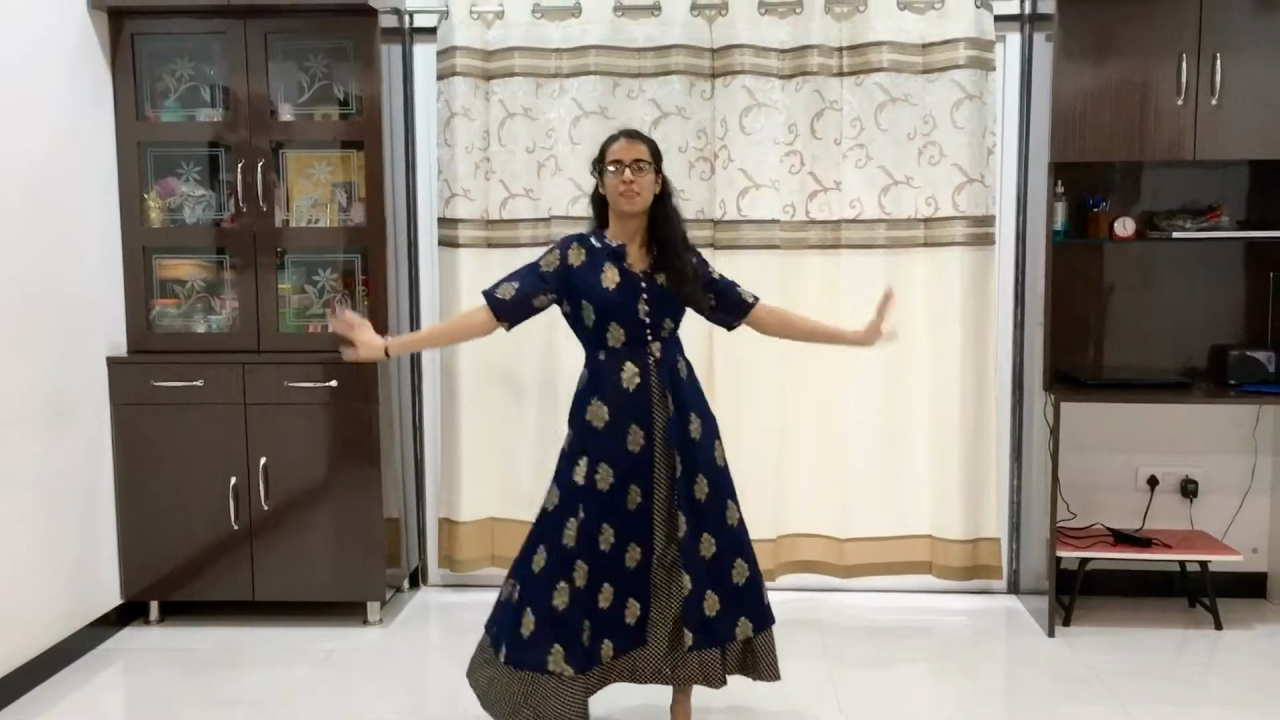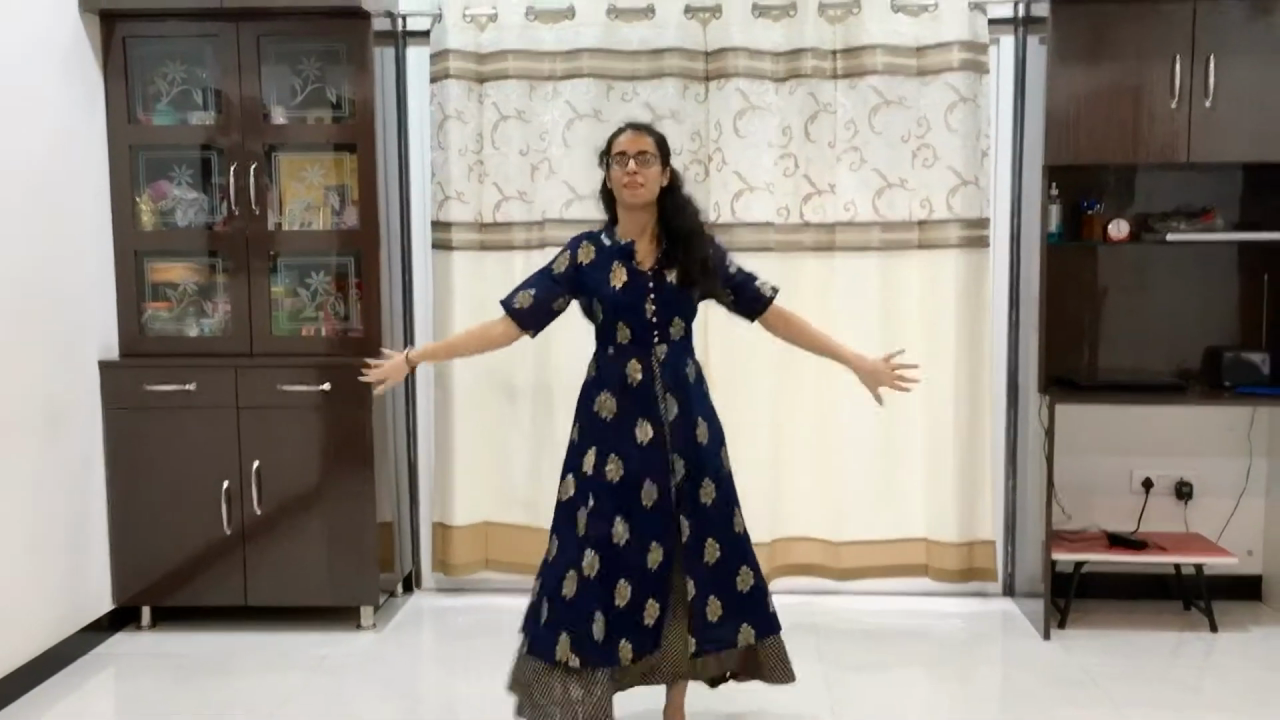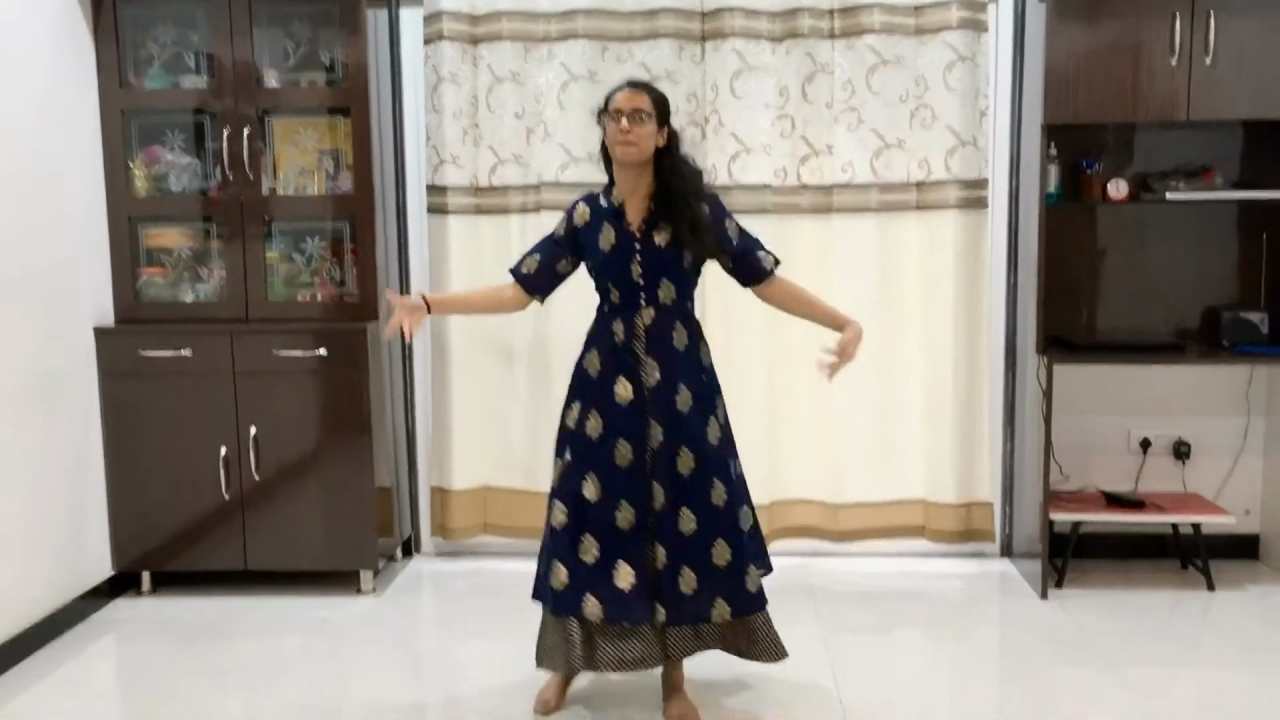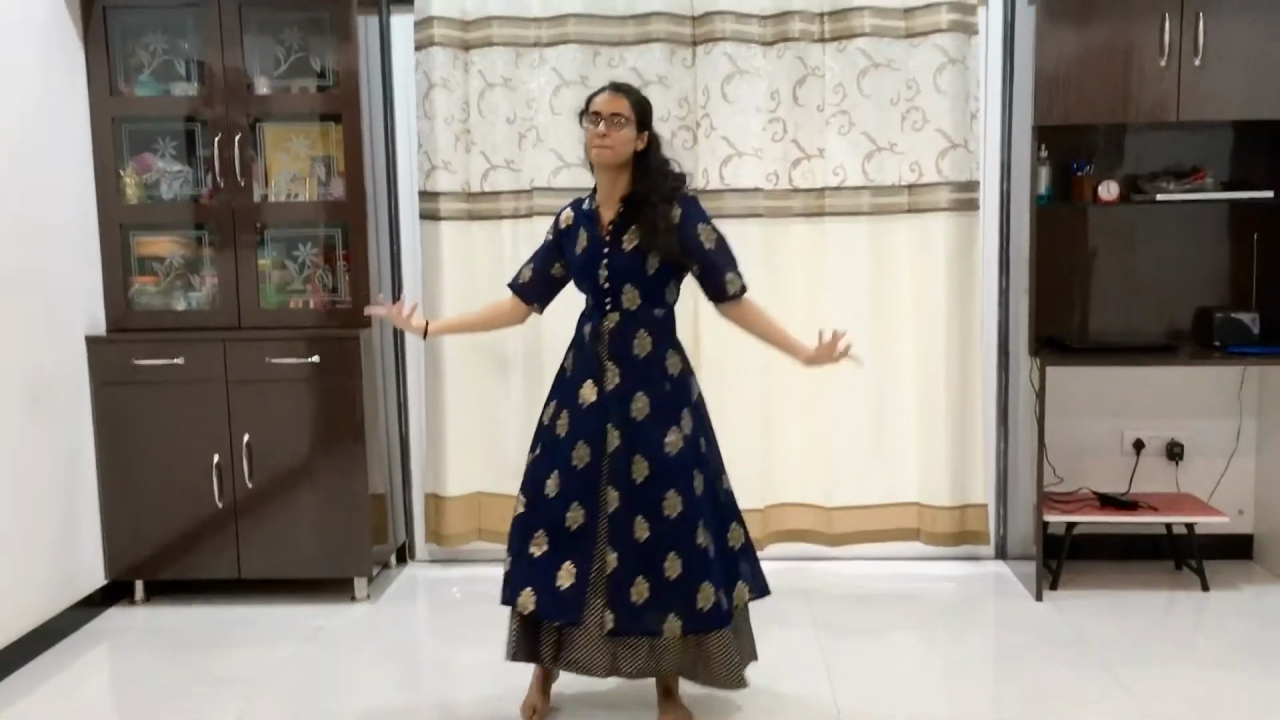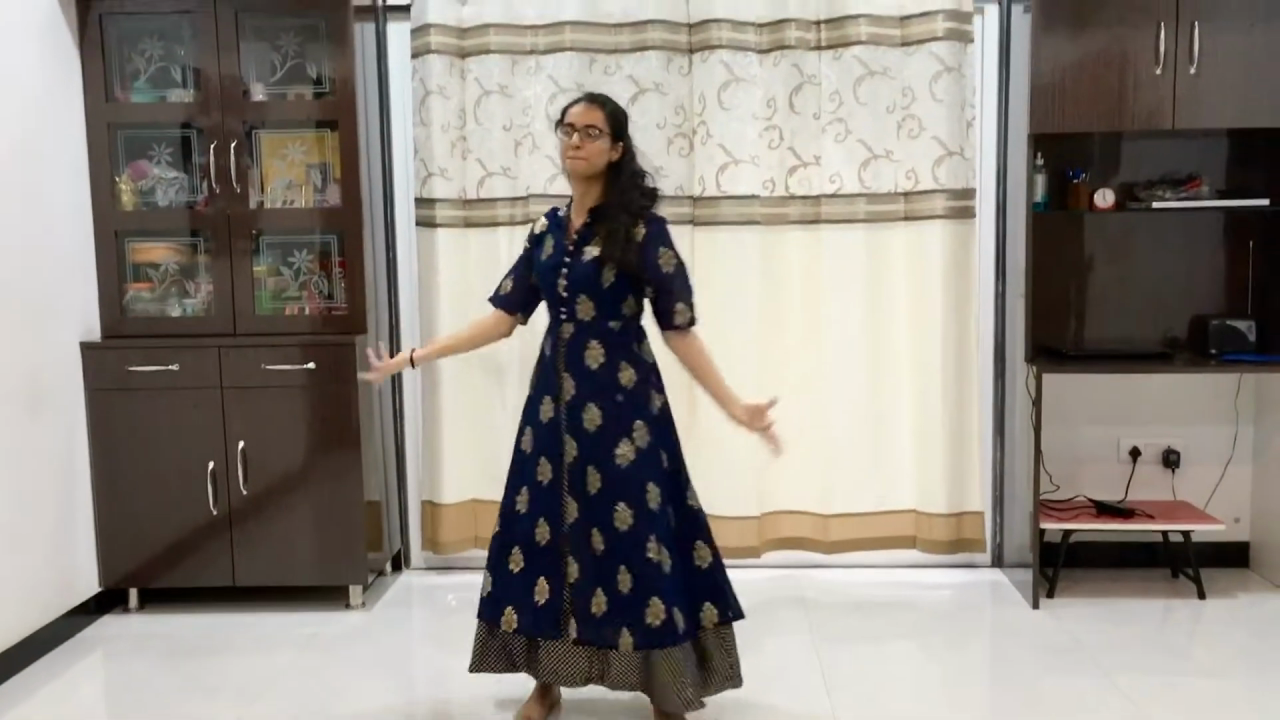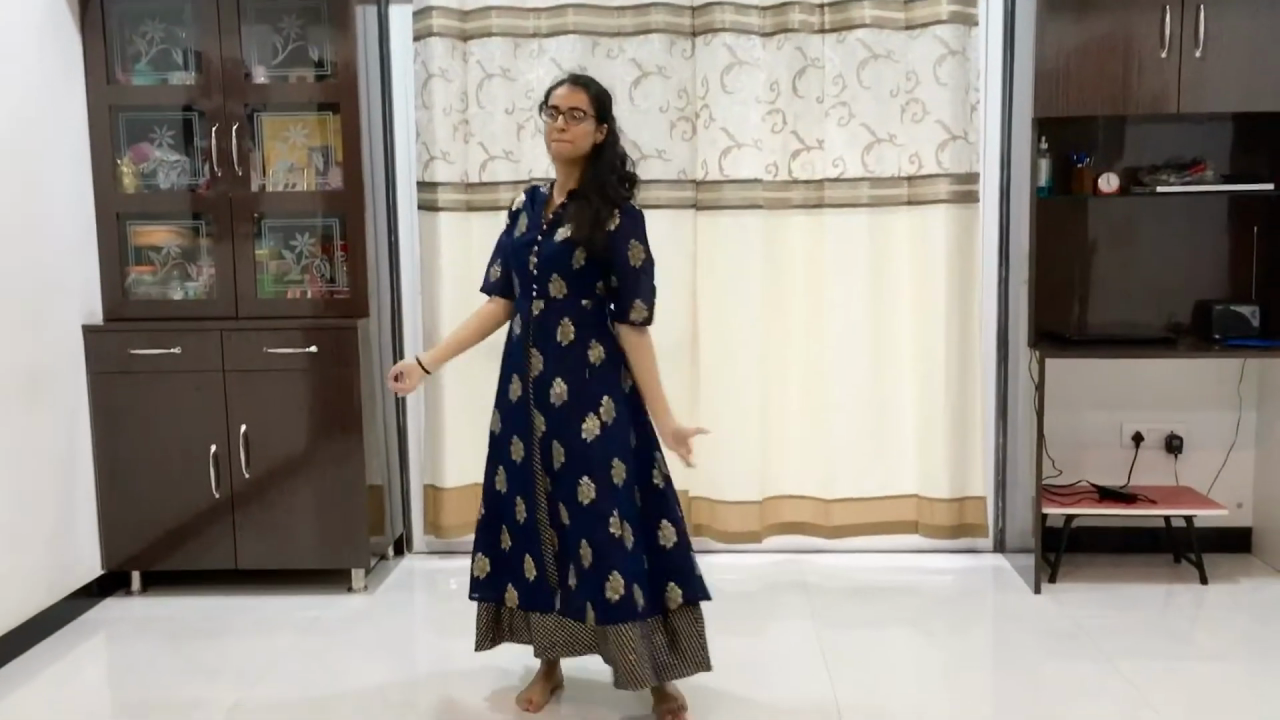
dt=0.2s
person 1, frame 1
left shoulder: (681, 258)
right shoulder: (572, 257)
left elbow: (755, 314)
right elbow: (487, 315)
left wrist: (853, 336)
right wrist: (393, 344)
left hip: (682, 419)
right hip: (607, 423)
left knee: (699, 556)
right knee: (587, 556)
person 1, frame 2
left shoulder: (696, 249)
right shoulder: (585, 254)
left elbow: (767, 310)
right elbow: (509, 323)
left wrist: (858, 362)
right wrist: (419, 356)
left hip: (685, 418)
right hip: (612, 421)
left knee: (699, 556)
right knee: (602, 555)
person 1, frame 3
left shoulder: (697, 208)
right shoulder: (585, 215)
left elbow: (764, 276)
right elbow: (520, 289)
left wrist: (841, 325)
right wrist: (431, 304)
left hip: (681, 381)
right hip: (605, 381)
left knee: (690, 517)
right knee: (589, 515)
right ankle: (563, 663)
person 1, frame 4
left shoulder: (676, 212)
right shoulder: (571, 219)
left elbow: (730, 298)
right elbow: (521, 300)
left wrist: (803, 353)
right wrist: (430, 324)
left hip: (656, 388)
right hip: (583, 385)
left knee: (667, 527)
right knee: (559, 522)
person 1, frame 5
left shoulder: (641, 227)
right shoulder: (547, 228)
left elbow: (678, 327)
right elbow: (506, 314)
left wrist: (732, 405)
right wrist: (417, 355)
left hip: (622, 403)
right hip: (554, 401)
left knee: (639, 540)
right knee: (541, 538)
person 1, frame 6
left shoulder: (618, 214)
right shoulder: (526, 205)
left elbow: (633, 322)
right elbow: (499, 299)
left wrist: (663, 416)
right wrist: (428, 363)
left hip: (591, 383)
right hip: (525, 382)
left knee: (607, 522)
right knee: (528, 514)
right ankle: (549, 662)
